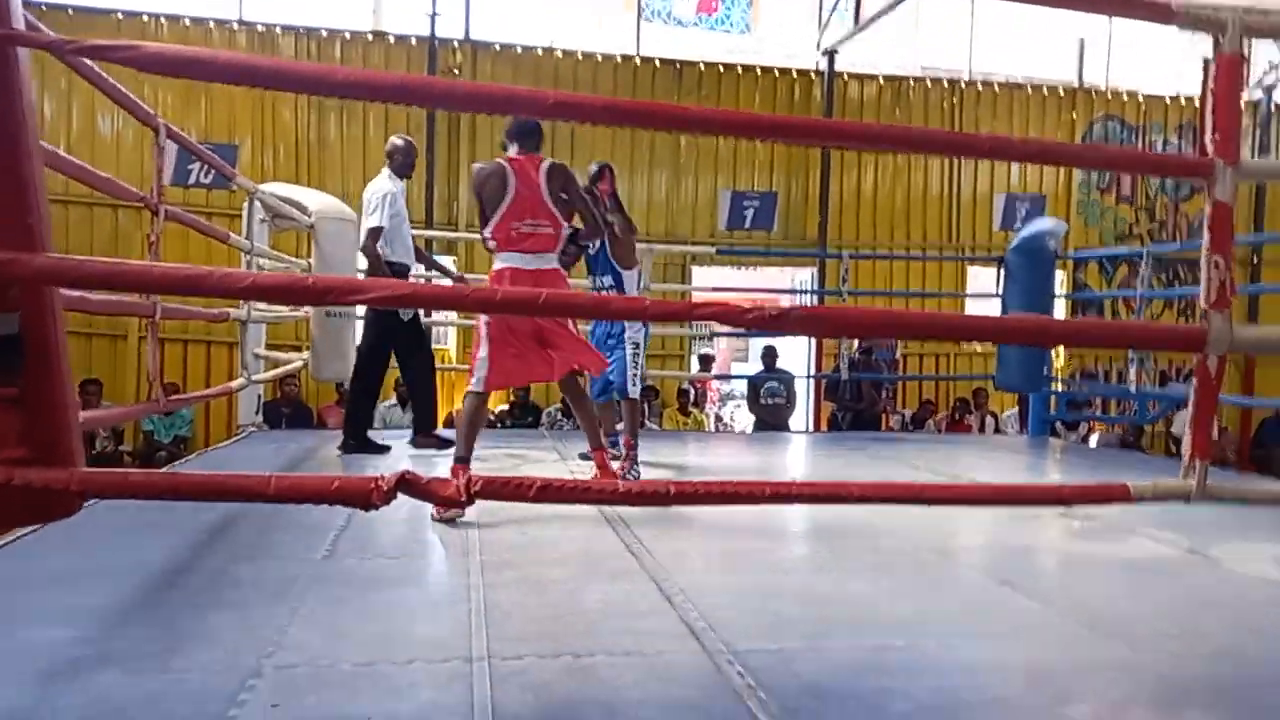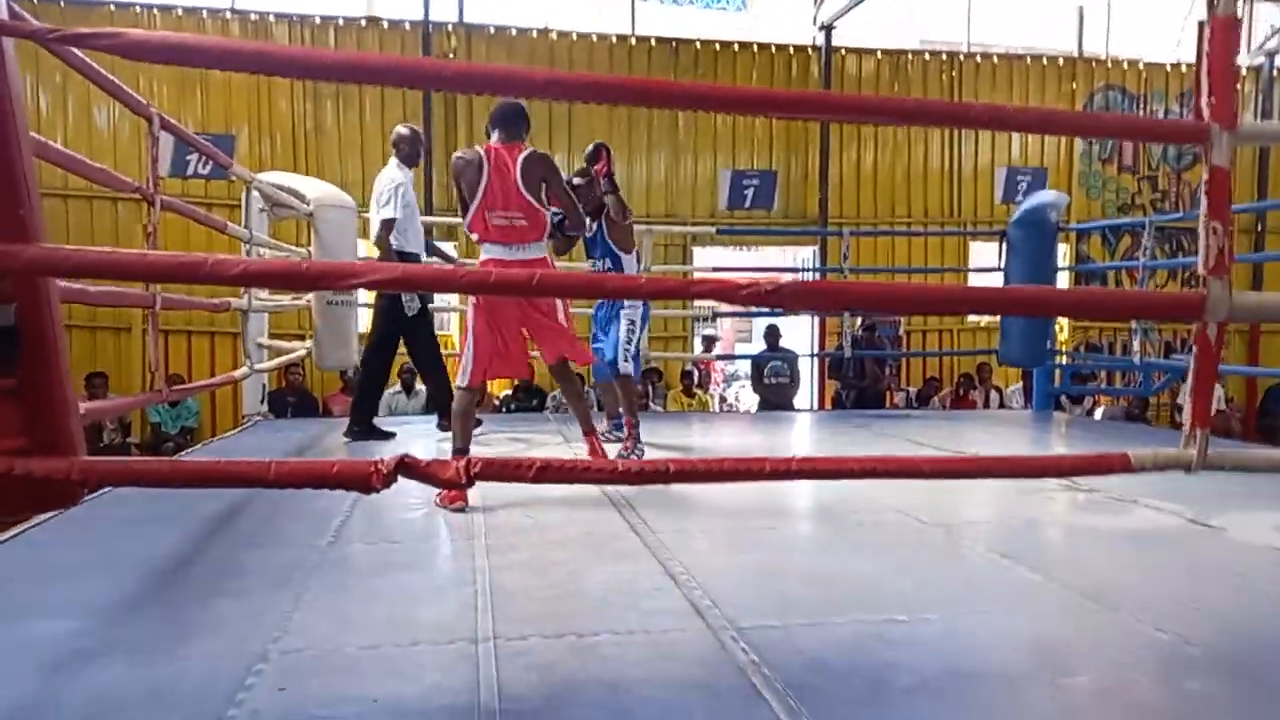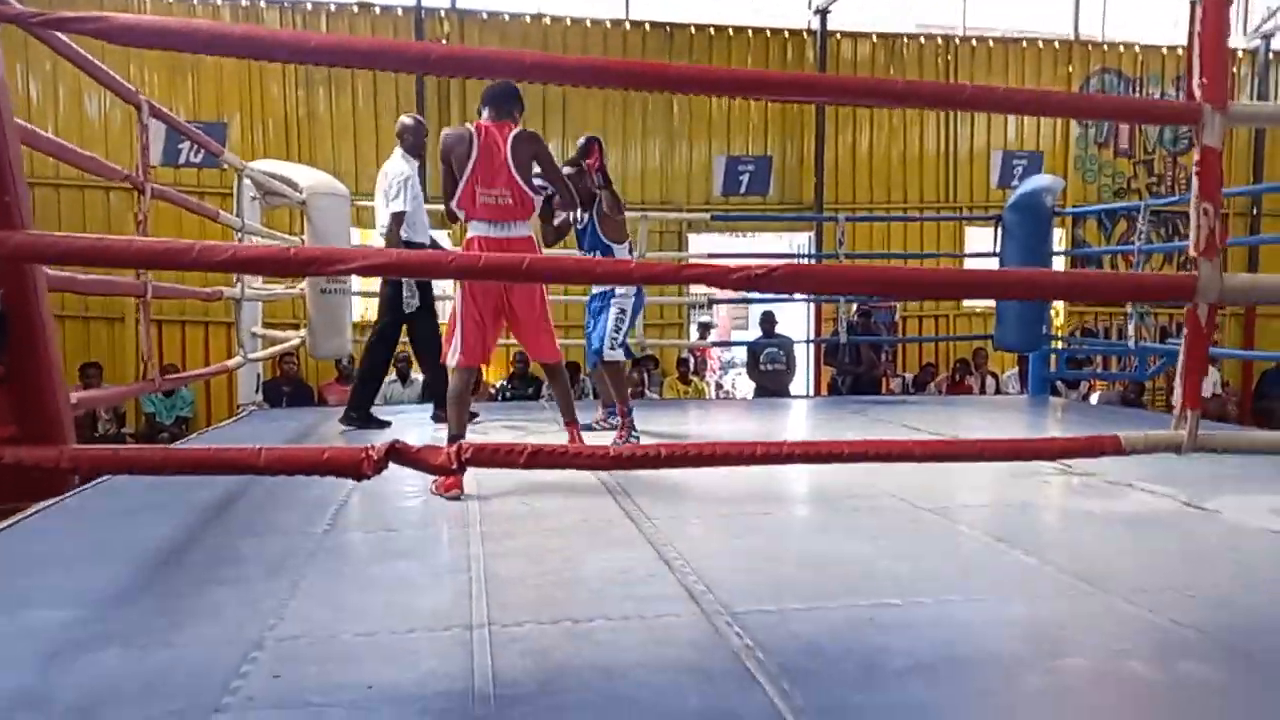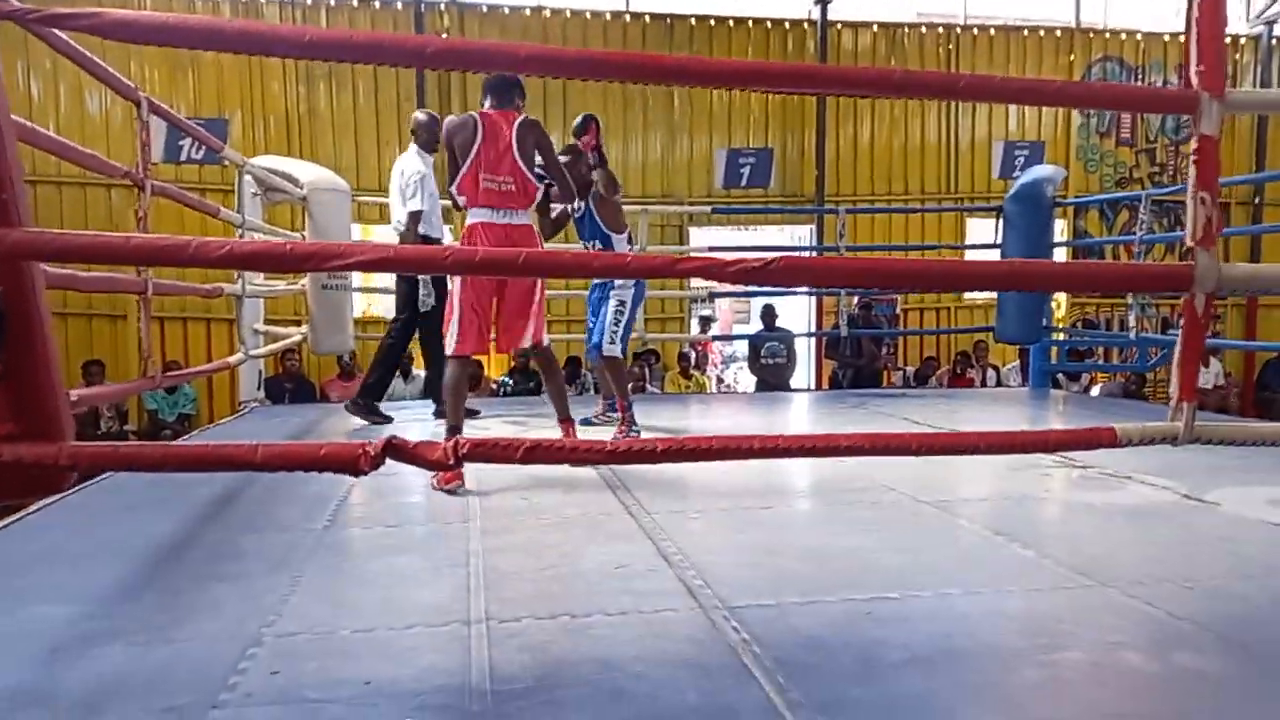
dt=0.1s
person 1, frame 1
left shoulder: (484, 173)
right shoulder: (558, 173)
left elbow: (489, 240)
right elbow: (595, 229)
right wrist: (571, 251)
left hip: (507, 280)
right hip: (550, 280)
left knee: (480, 384)
right knee: (569, 375)
left ankle: (458, 483)
right ankle: (603, 466)
person 1, frame 2
left shoulder: (464, 162)
right shoulder: (538, 162)
left elbow: (471, 227)
right elbow: (578, 222)
right wrist: (564, 238)
left hip: (493, 270)
right hip: (536, 269)
left knee: (472, 376)
right knee: (564, 360)
right ankle: (595, 450)
person 1, frame 3
left shoulder: (453, 139)
right shoulder: (528, 140)
left elbow: (451, 208)
right elbow: (569, 200)
right wrist: (536, 200)
left hip: (479, 249)
right hip: (522, 248)
left knee: (463, 360)
right knee: (546, 354)
right ankle: (575, 439)
person 1, frame 4
left shoulder: (457, 126)
right shoulder: (530, 128)
left elbow: (454, 194)
right elbow: (567, 193)
right wrist: (544, 191)
left hip: (479, 237)
right hip: (523, 238)
left knee: (460, 349)
right knee: (536, 345)
right ankle: (570, 434)
person 2, frame 1
left shoulder: (394, 191)
right shoulder: (384, 190)
left elbow: (409, 247)
right elbow: (368, 245)
left wrist: (448, 273)
right wrist: (391, 283)
left hip: (391, 281)
right hip: (388, 281)
left knee: (373, 361)
right knee: (417, 357)
left ankle: (355, 435)
right ankle: (416, 431)
person 2, frame 2
left shoulder: (400, 179)
right shoulder: (394, 180)
left elbow: (413, 236)
right elbow: (381, 236)
left wrist: (452, 260)
right hip: (401, 266)
left knee: (389, 346)
right knee: (416, 345)
left ankle: (362, 421)
right ankle: (432, 415)
person 2, frame 3
left shoulder: (403, 169)
right shoulder: (400, 172)
right elbow: (394, 228)
left wrist: (442, 252)
left knee: (395, 335)
right knee: (416, 334)
left ankle: (359, 409)
person 2, frame 4
left shoulder: (410, 162)
right shoulder: (417, 168)
right elbow: (412, 224)
left hip: (418, 248)
right hip: (420, 248)
left knee: (411, 327)
right knee: (421, 327)
left ankle: (386, 398)
person 3, frame 1
left shoulder: (617, 232)
left elbow: (629, 230)
left wrist: (611, 193)
left hip: (628, 322)
right hip: (601, 322)
left knee: (625, 387)
right knee: (599, 389)
left ankle: (630, 458)
right ankle: (611, 442)
person 3, frame 2
left shoulder: (615, 215)
right shoulder: (582, 221)
left elbow: (622, 217)
left wrist: (606, 175)
left hip: (630, 302)
right hip: (604, 304)
left knee: (620, 364)
right knee: (603, 371)
left ankle: (633, 441)
right ankle: (614, 426)
person 3, frame 3
left shoulder: (606, 205)
right shoulder: (574, 212)
left elbow: (615, 211)
right elbow: (550, 239)
left wrist: (600, 168)
right wrist: (546, 210)
left hip: (622, 291)
right hip: (598, 293)
left knee: (607, 351)
right knee: (594, 358)
left ankle: (626, 426)
right ankle: (608, 413)
person 3, frame 4
left shoulder: (604, 193)
left elbow: (611, 192)
left wrist: (596, 153)
left hip: (623, 281)
right hip: (600, 282)
left knee: (608, 346)
right knee: (595, 348)
left ankle: (628, 420)
right ankle: (608, 407)
